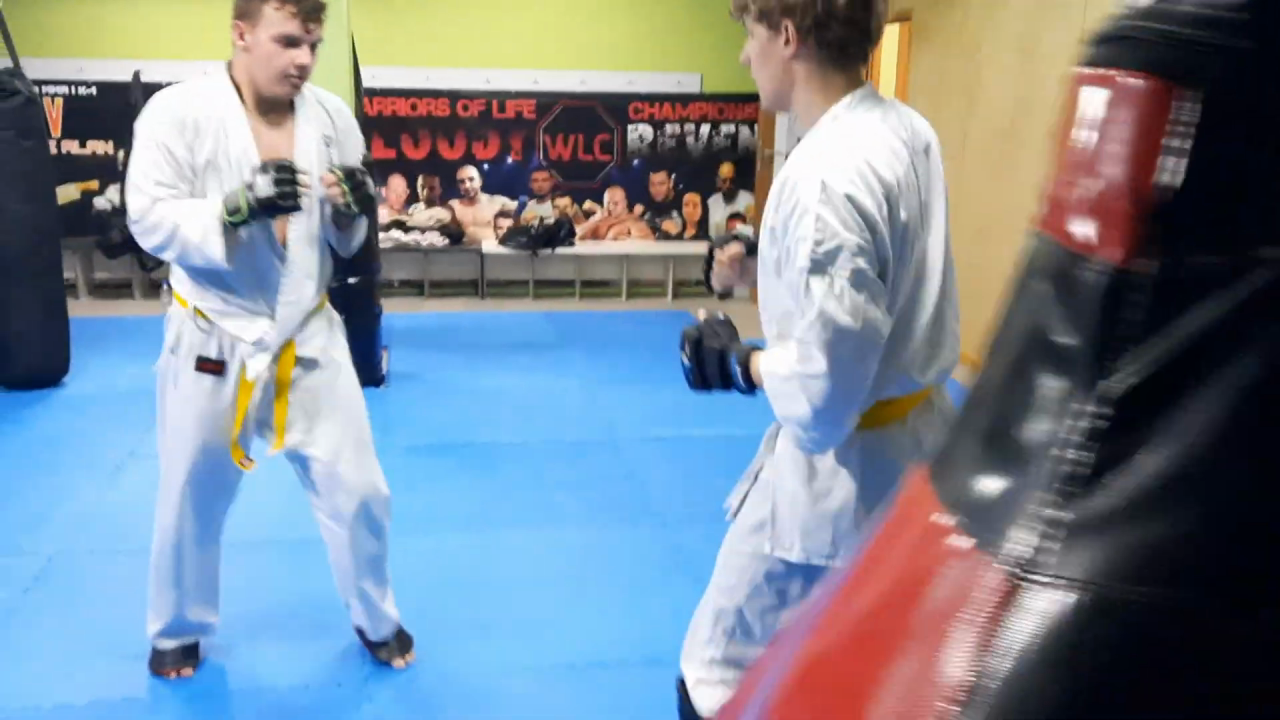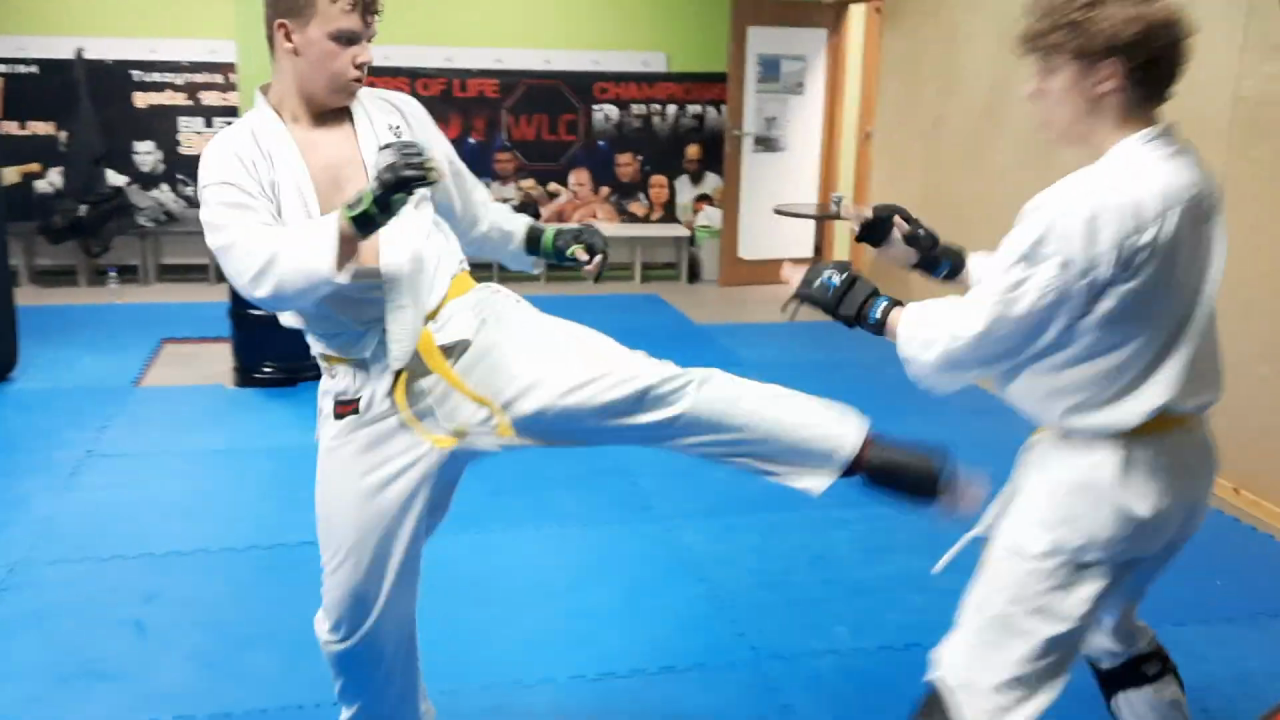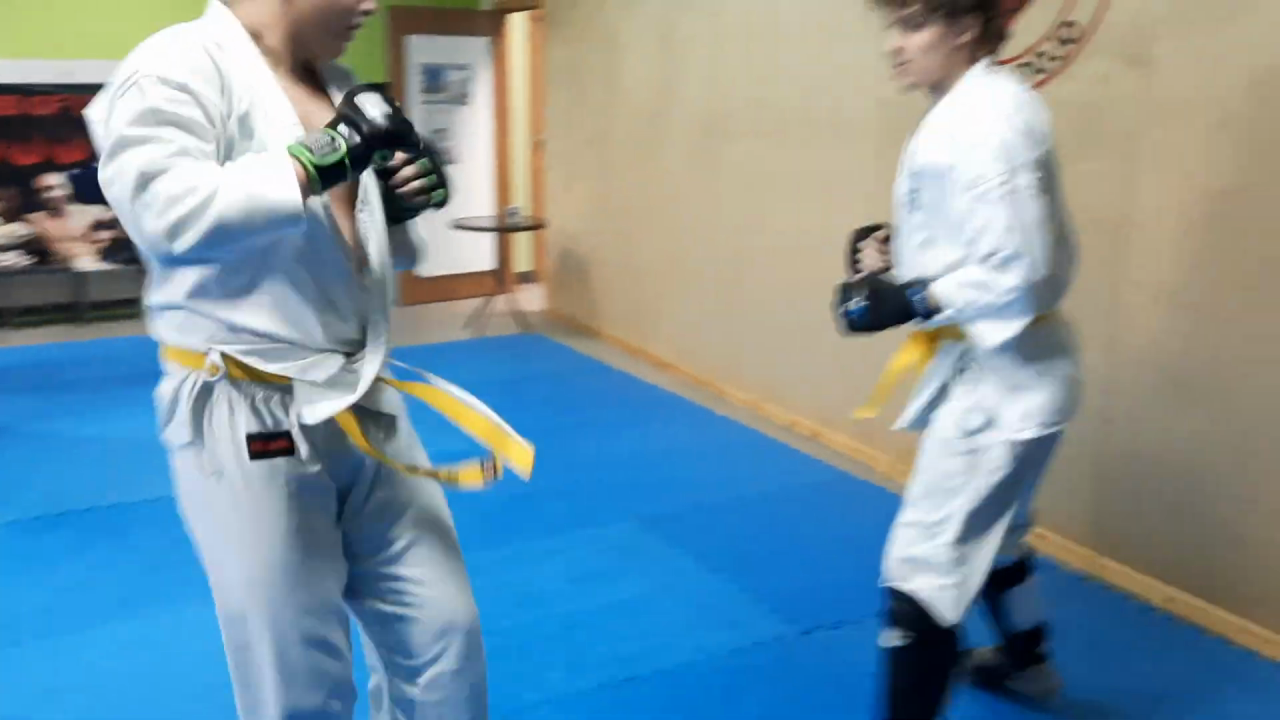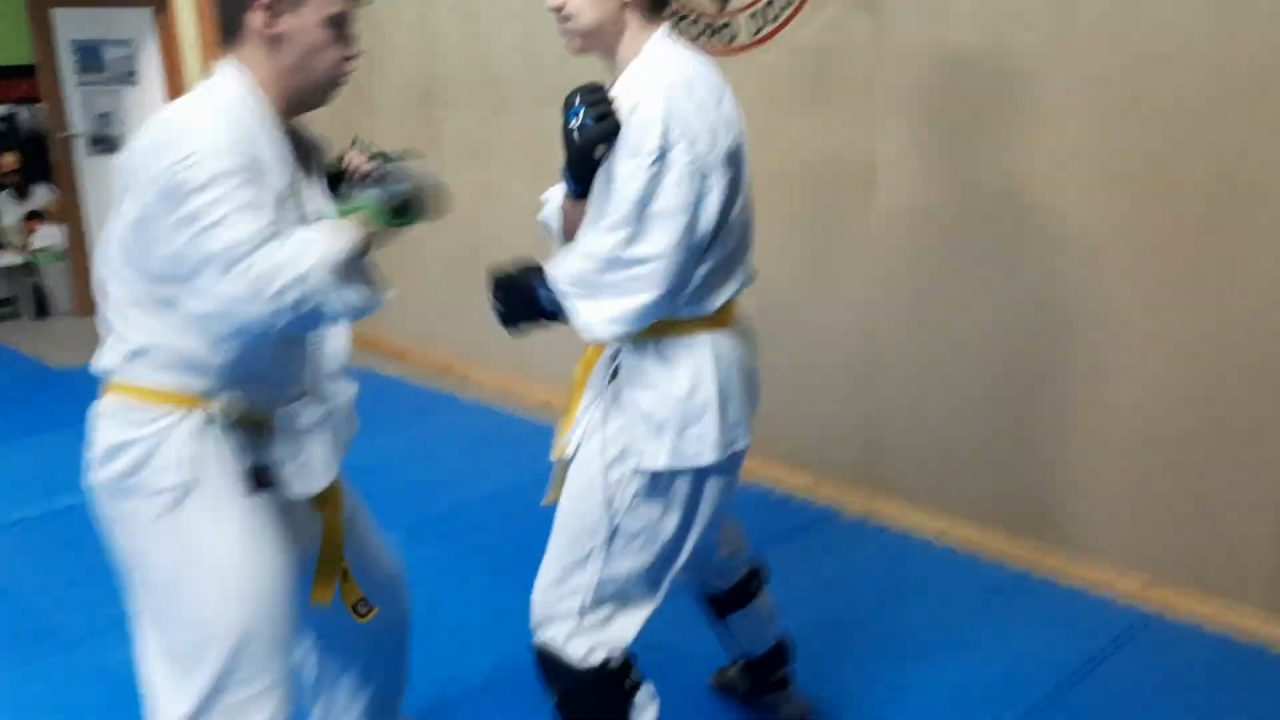
dt=0.7s
person 1, frame 1
left shoulder: (331, 117)
right shoulder: (177, 111)
right elbow: (151, 222)
left wrist: (354, 209)
right wrist: (242, 206)
left hip: (306, 336)
right hip: (212, 340)
left knee: (354, 488)
right knee: (191, 496)
left ankle: (376, 620)
right ankle: (178, 630)
person 1, frame 2
left shoulder: (397, 113)
right shoulder: (232, 157)
left elbow: (468, 210)
right elbow: (263, 270)
left wrist: (546, 239)
right wrist: (365, 210)
left hip: (468, 336)
right hip: (370, 400)
left knee: (649, 389)
right knee: (358, 604)
left ankle: (870, 456)
person 1, frame 3
left shoulder: (337, 90)
right shoulder: (178, 68)
right elbow: (171, 214)
left wrist: (398, 203)
right wrist: (324, 161)
left hip: (359, 407)
right hip: (249, 425)
left knee: (439, 636)
person 1, frame 4
left shoulder: (280, 145)
right shoulder: (207, 145)
right elbow: (252, 308)
left wrist: (338, 206)
right wrist: (366, 222)
left hip: (272, 451)
right hip: (182, 461)
left knee: (372, 603)
person 2, frame 1
left shoulder: (823, 176)
right shoulder: (908, 134)
left elbow: (825, 393)
left wrist: (735, 361)
right wrist: (763, 263)
left hip: (845, 461)
right hip: (916, 441)
person 2, frame 2
left shoulder: (1087, 202)
right shoulder: (1184, 176)
left elbow: (968, 343)
left wrist: (867, 305)
right wrist: (942, 255)
left hip: (1094, 476)
right hip: (1170, 463)
right knee: (1113, 631)
person 2, frame 3
left shoulder: (992, 120)
right shoulder: (963, 113)
left elbow: (1021, 273)
left wrist: (906, 300)
right wrist: (895, 250)
left hip: (1003, 372)
right hip: (982, 363)
left knee: (924, 564)
right knee: (983, 530)
right ankle: (1024, 655)
person 2, frame 4
left shoulder: (665, 94)
right shoulder: (653, 80)
left elbow: (633, 276)
right elbow: (590, 224)
left wrist: (546, 293)
right wrist: (580, 178)
left hip: (663, 380)
right hip: (709, 363)
left knee: (574, 615)
right knee: (706, 535)
